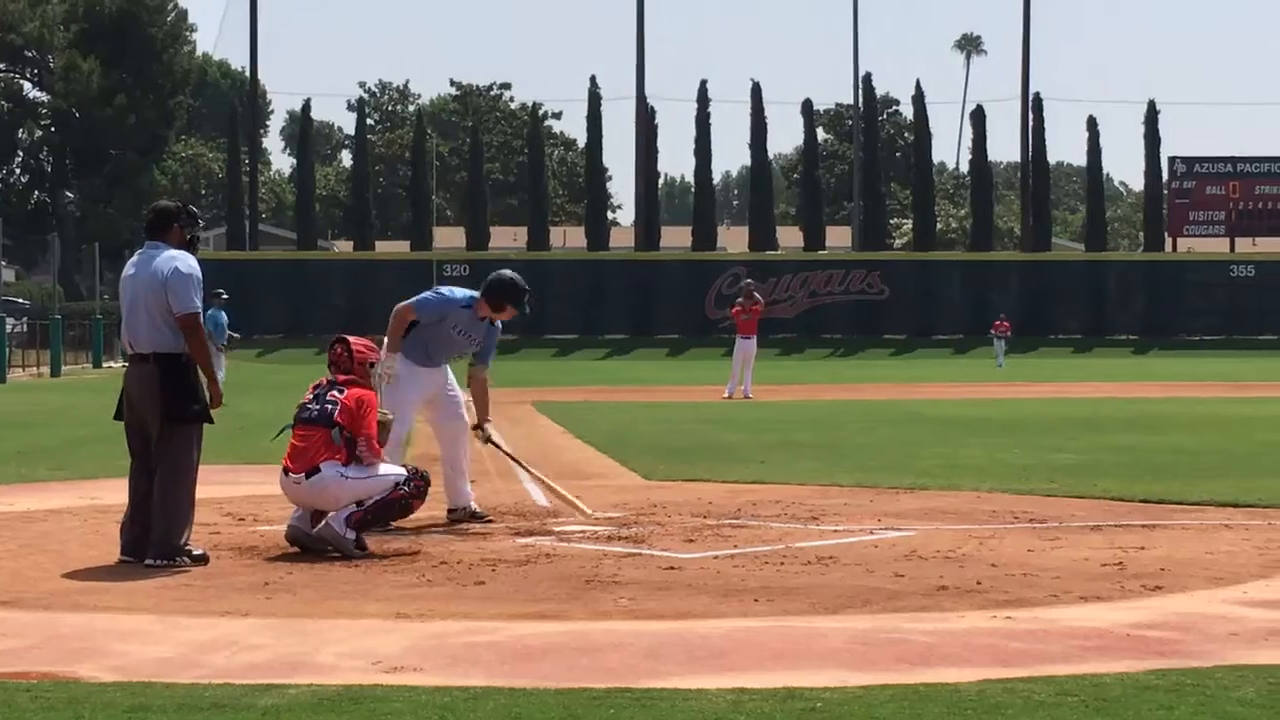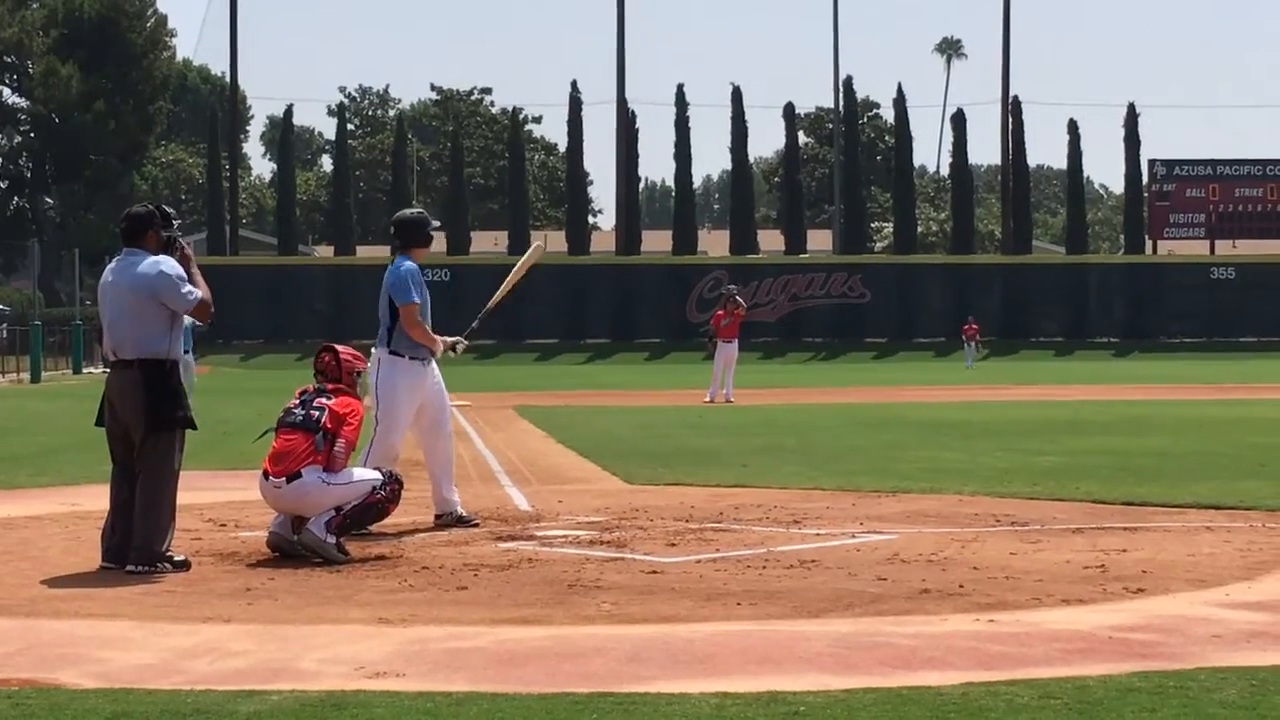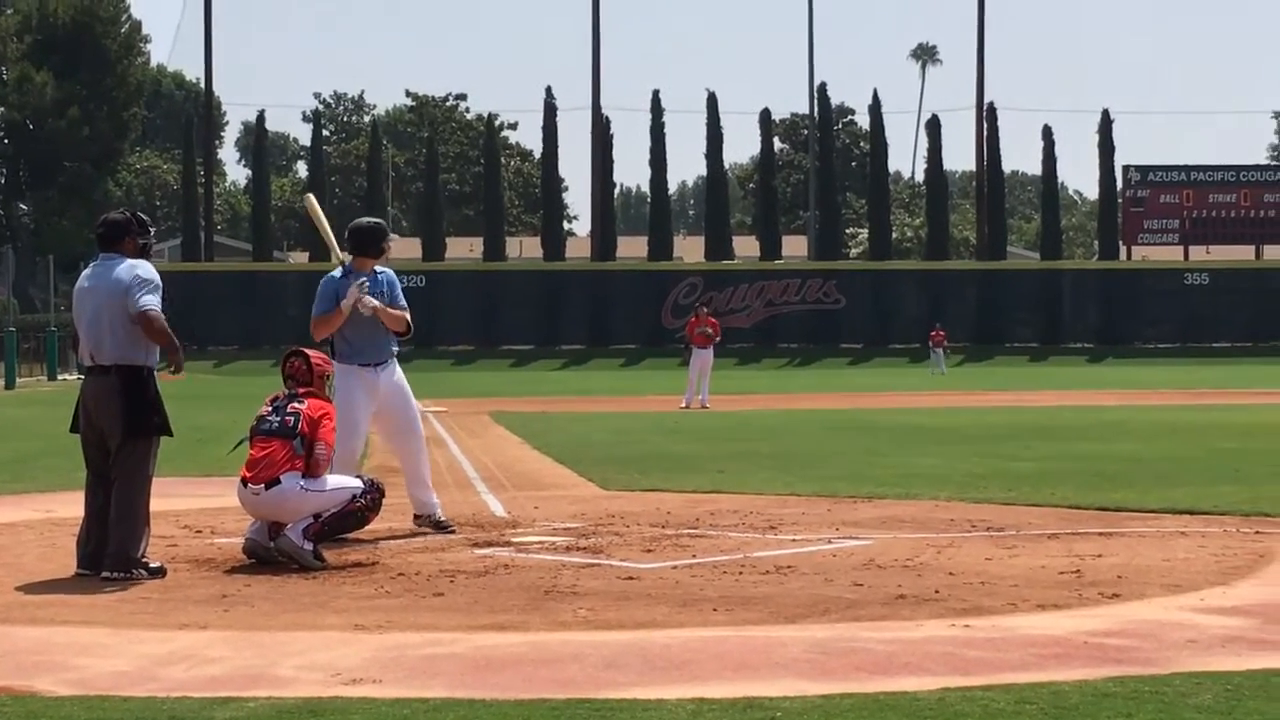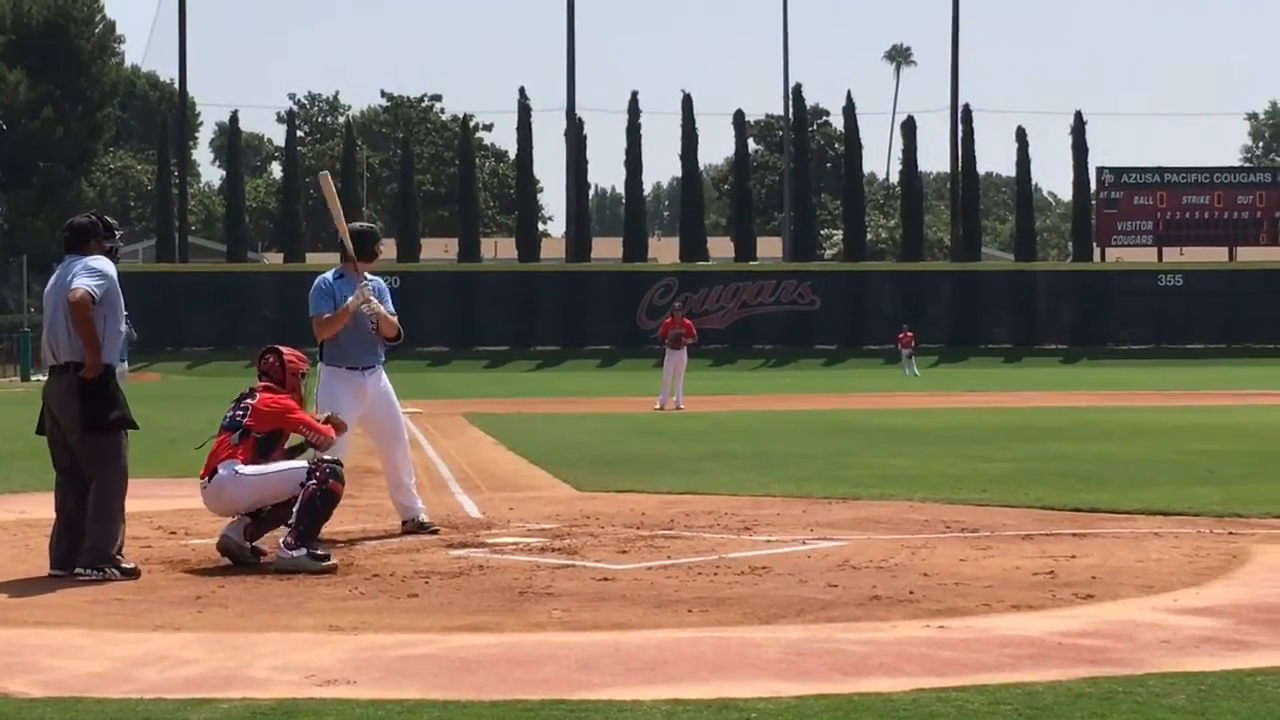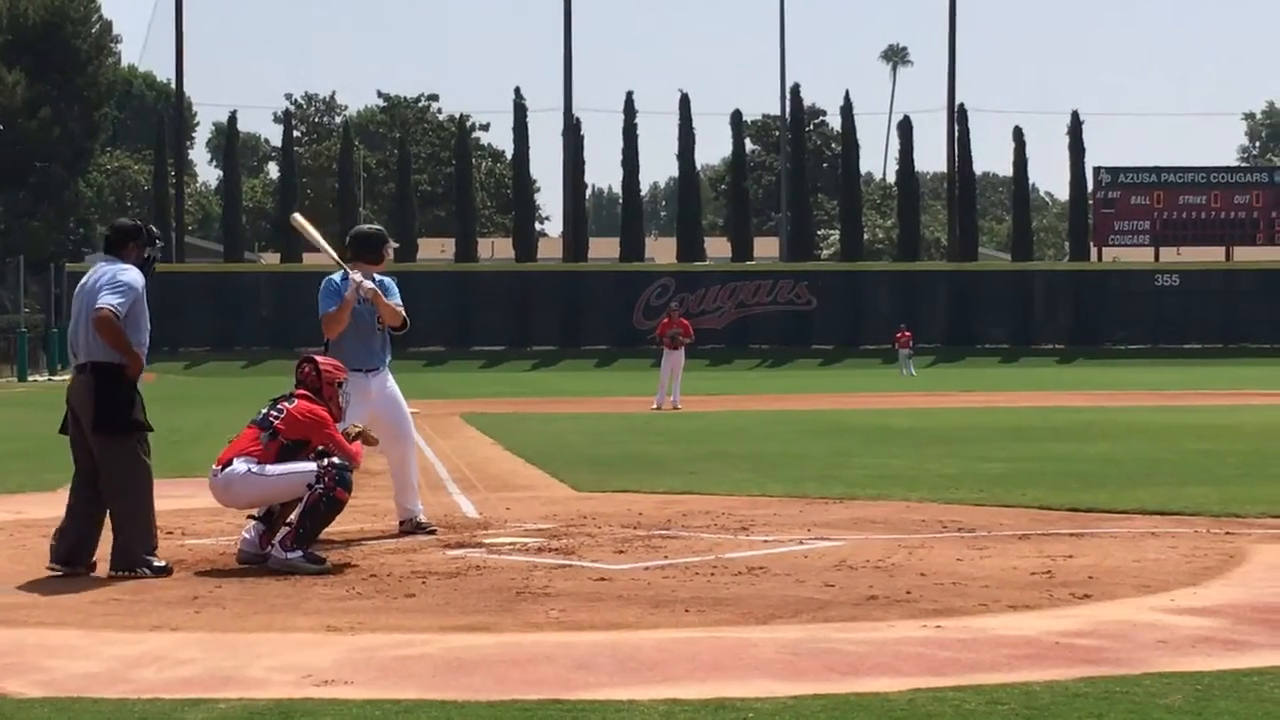
dt=1s
person 1, frame 1
left shoulder: (131, 266)
right shoulder: (180, 263)
left elbow: (137, 320)
right elbow: (191, 327)
right wrist: (212, 380)
left hip: (137, 371)
right hip: (171, 373)
left knee: (143, 462)
right knee: (176, 463)
left ankle: (135, 543)
right ankle: (168, 548)
person 1, frame 2
left shoulder: (110, 272)
right shoulder: (161, 268)
left elbow: (124, 321)
right elbow: (204, 309)
right wrist: (191, 268)
left hip: (118, 378)
right hip: (154, 380)
left knee: (124, 468)
right knee: (157, 469)
left ankle: (116, 549)
right ankle: (148, 553)
person 1, frame 3
left shoulder: (84, 278)
right shoulder: (138, 271)
left elbow: (87, 329)
right elbow: (150, 321)
right wrist: (174, 347)
left hip: (93, 383)
right hip: (129, 384)
left knee: (99, 475)
right knee: (132, 475)
left ankle: (92, 556)
right ankle: (124, 560)
person 1, frame 4
left shoulder: (56, 278)
right shoulder: (98, 267)
right elbow: (78, 300)
right wrist: (94, 354)
left hip: (58, 382)
right hip: (89, 382)
left knee: (71, 475)
right knee: (108, 472)
left ankle: (65, 556)
right ankle: (99, 558)
person 1, frame 5
left shoulder: (91, 276)
right shoulder: (127, 276)
left elbow: (93, 321)
right elbow: (104, 317)
right wrist: (134, 357)
left hip: (83, 382)
right hip: (110, 384)
left knee: (89, 474)
right knee: (131, 472)
left ankle: (70, 553)
right ankle: (134, 557)
person 2, frame 1
left shoulder: (491, 328)
right shoulder: (450, 300)
left elbow: (478, 376)
right elbow: (402, 312)
left wrist: (483, 420)
right wrist: (390, 356)
left hip: (437, 371)
right hip: (403, 366)
left knee: (457, 430)
right knee: (394, 434)
left ankle: (460, 504)
person 2, frame 2
left shoulder: (409, 269)
right shoulder: (405, 270)
right elbow: (412, 324)
left wrist: (444, 341)
right wrist: (436, 343)
left hip: (424, 365)
right hip: (396, 367)
left knee: (440, 435)
right knee: (387, 440)
left ankle: (448, 508)
person 2, frame 3
left shoulder: (387, 277)
right shoulder: (333, 282)
left elbow: (405, 326)
right elbow: (318, 332)
left wrist: (378, 308)
right wrist: (347, 305)
left hip: (389, 372)
right hip: (352, 376)
left knee: (413, 438)
right knee: (347, 450)
left ankle: (427, 509)
person 2, frame 4
left shoulder: (377, 285)
right shoulder: (326, 284)
left elbow: (394, 333)
right elbow: (321, 331)
left wrist: (379, 312)
right wrist: (352, 304)
left hip: (375, 377)
right hip: (339, 379)
left knee: (396, 444)
right knee: (329, 451)
left ankle: (412, 514)
person 2, frame 5
left shoulder: (385, 284)
right shoulder: (334, 284)
left elbow: (399, 322)
right elbow: (330, 330)
left wrist: (376, 295)
right wrist: (350, 296)
left hip: (380, 379)
right hip: (345, 380)
left knee: (404, 442)
left ankle: (411, 515)
person 3, frame 1
left shoulder: (318, 388)
right shoulder: (363, 395)
right elbow: (369, 454)
left wrist: (371, 424)
right wrist: (381, 455)
left hip: (289, 482)
right hip: (321, 483)
left knee: (347, 465)
right knee: (415, 482)
left ankle: (302, 523)
right ankle: (344, 525)
person 3, frame 2
left shoulder: (302, 396)
right shoulder: (351, 404)
left elbow: (296, 446)
right elbow: (338, 459)
left hip: (269, 487)
right hip: (302, 488)
right knee: (389, 484)
left ankle: (283, 529)
right ankle: (323, 530)
person 3, frame 3
left shoulder: (271, 404)
right shoulder: (321, 407)
left elbow: (268, 454)
right elbow: (320, 459)
right wrist: (310, 481)
left hip: (247, 495)
right hip: (282, 494)
right knee: (370, 493)
left ankle: (259, 536)
right ankle: (302, 536)
person 3, frame 4
left shoulder: (249, 401)
right shoulder: (278, 402)
right elbow: (326, 439)
left wrist: (306, 445)
right wrist: (328, 425)
left hip: (213, 490)
right hip: (231, 483)
left knee: (296, 491)
right knee: (328, 472)
left ankle: (237, 535)
right ankle: (294, 550)
person 3, frame 5
left shoulder: (288, 404)
right shoulder: (314, 412)
left elbow: (296, 452)
right elbow: (353, 460)
left wrist: (340, 441)
right wrist: (355, 441)
left hip: (224, 478)
right hip: (241, 477)
left knee: (299, 476)
right knee: (337, 477)
left ankle: (255, 543)
right ankle: (289, 551)
